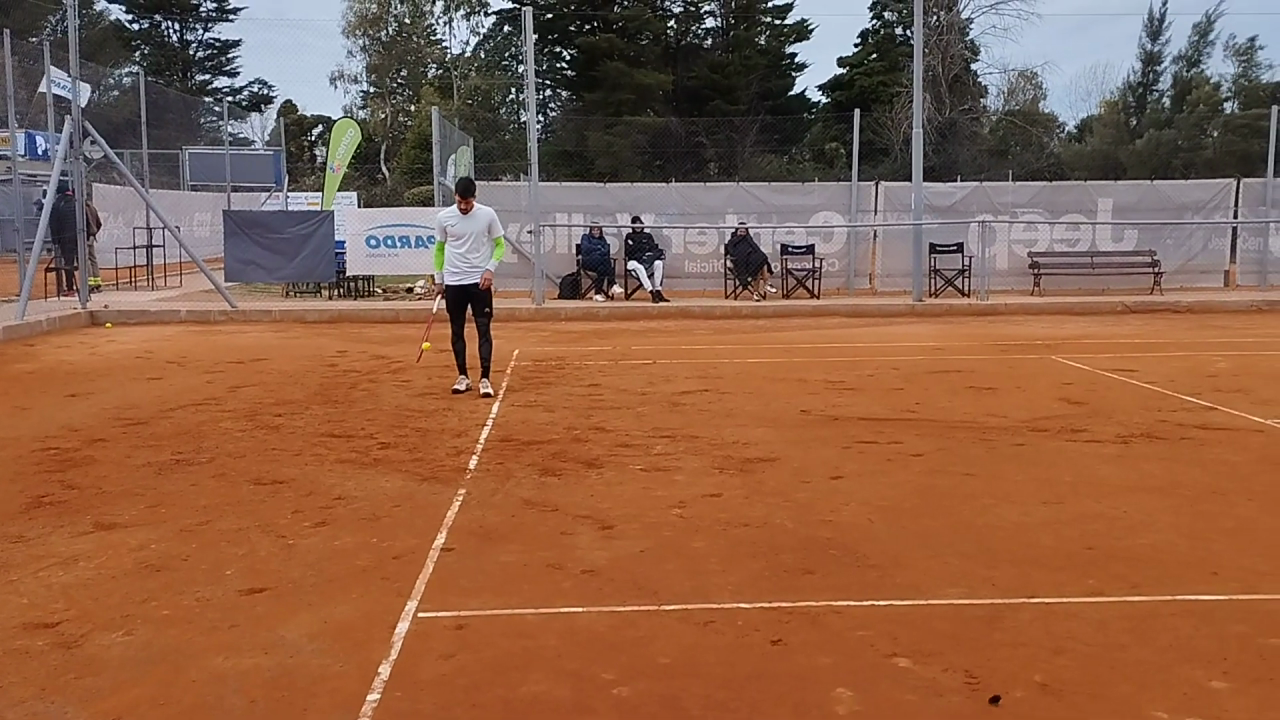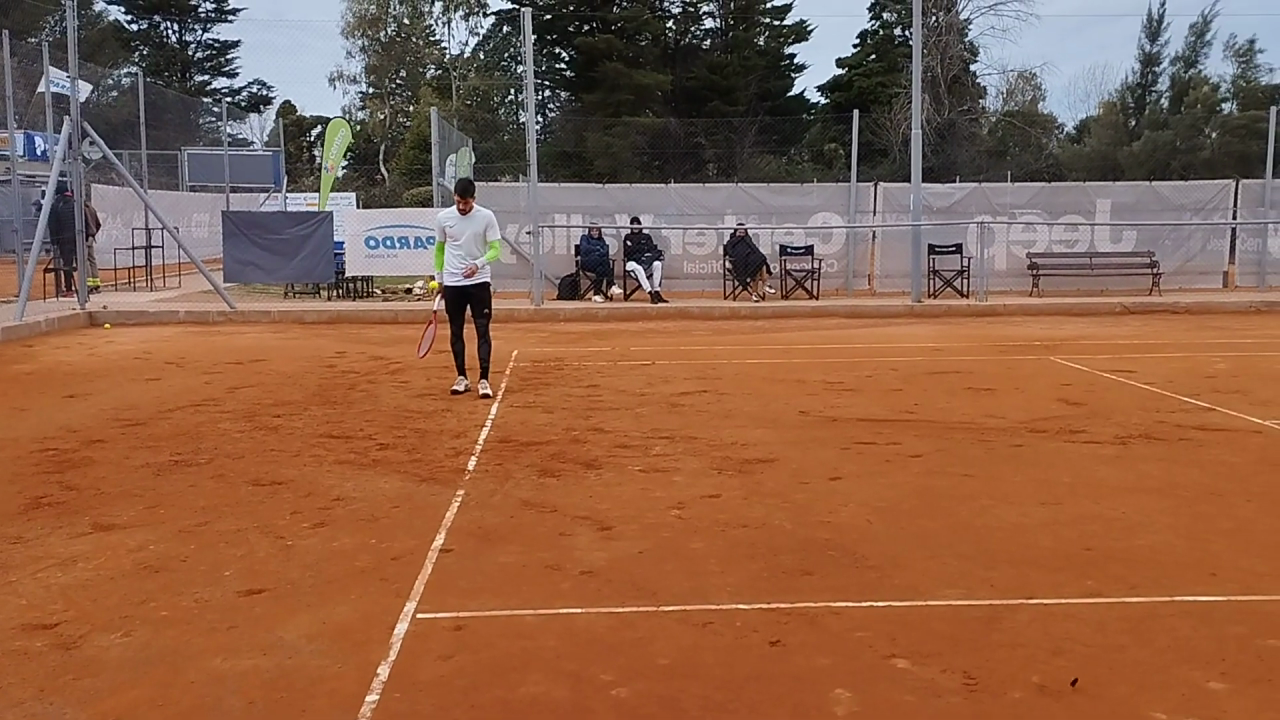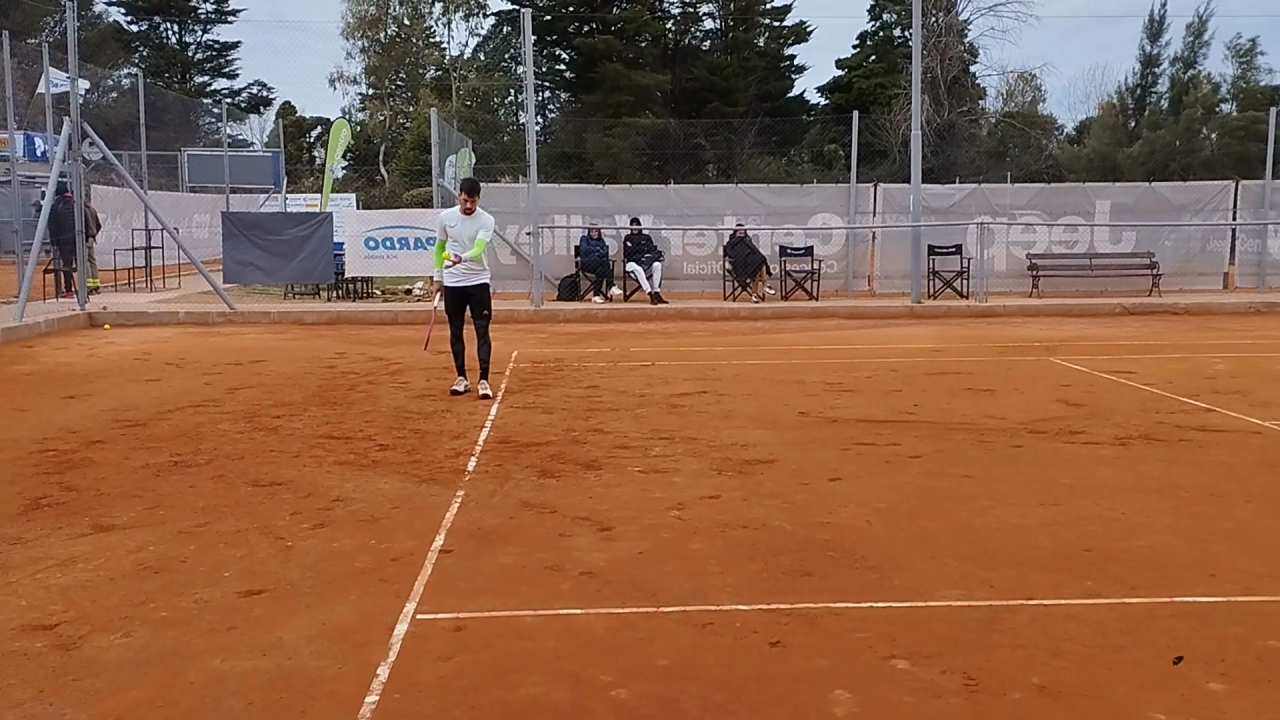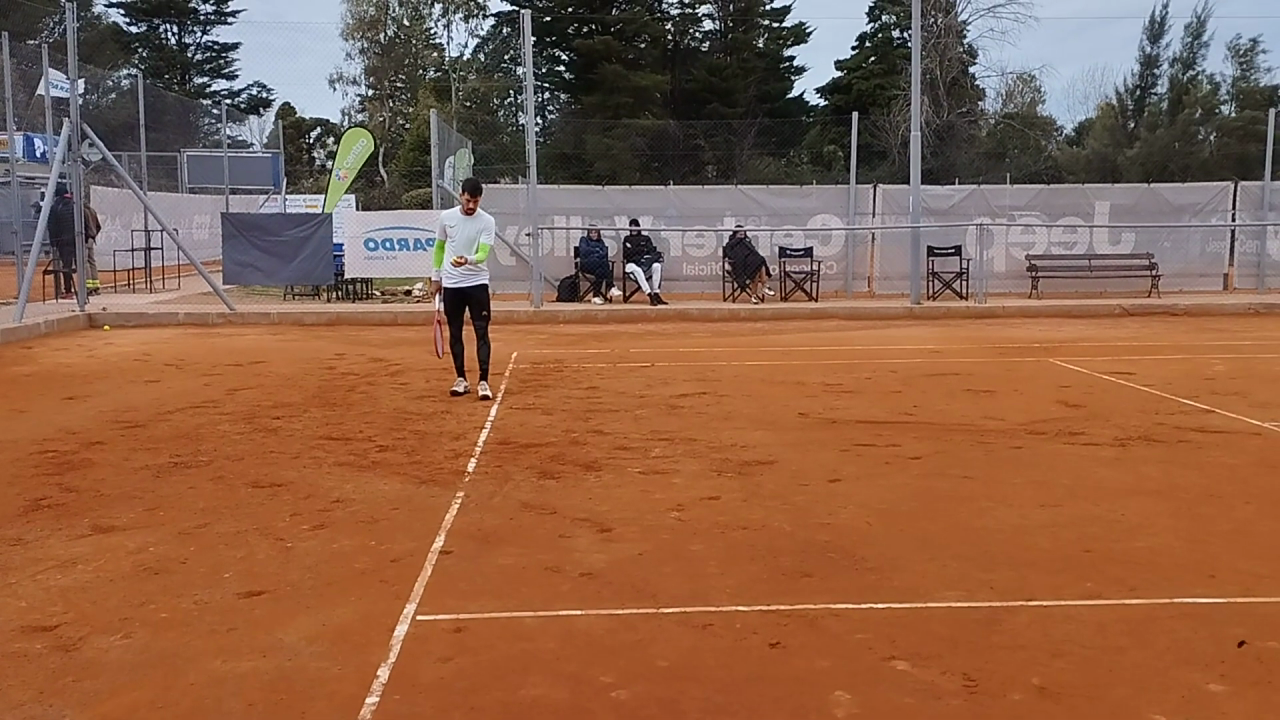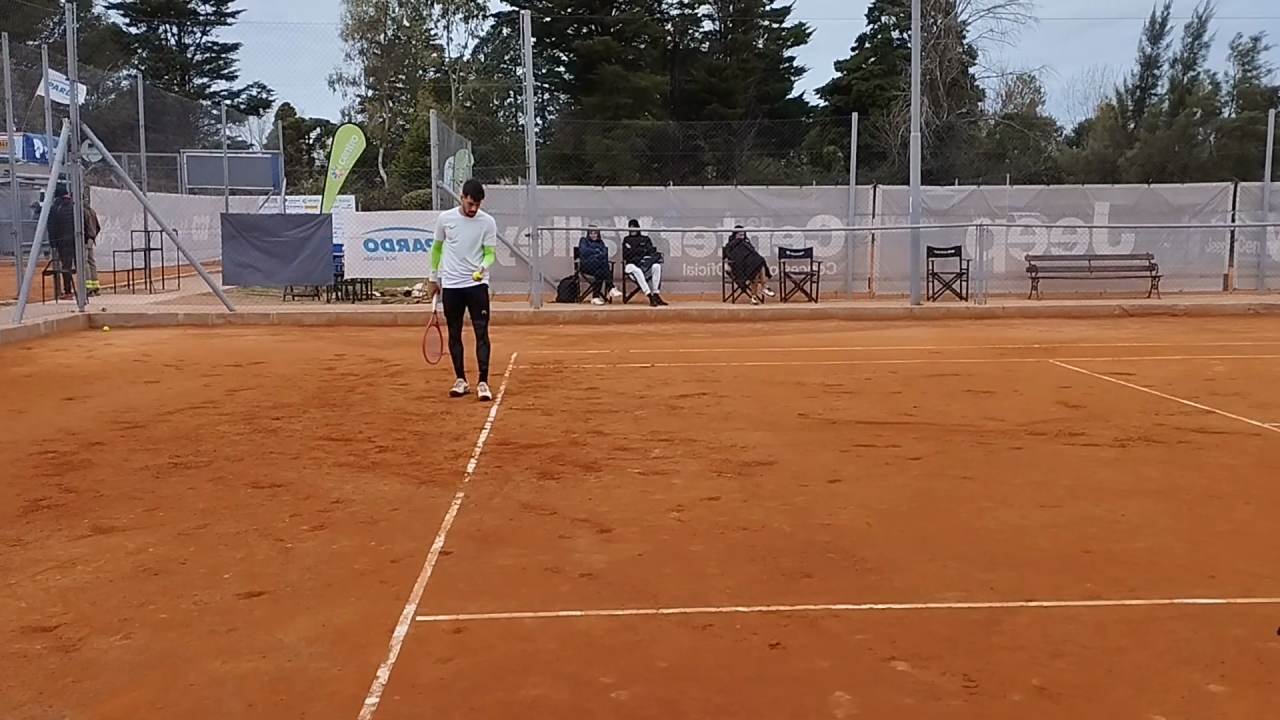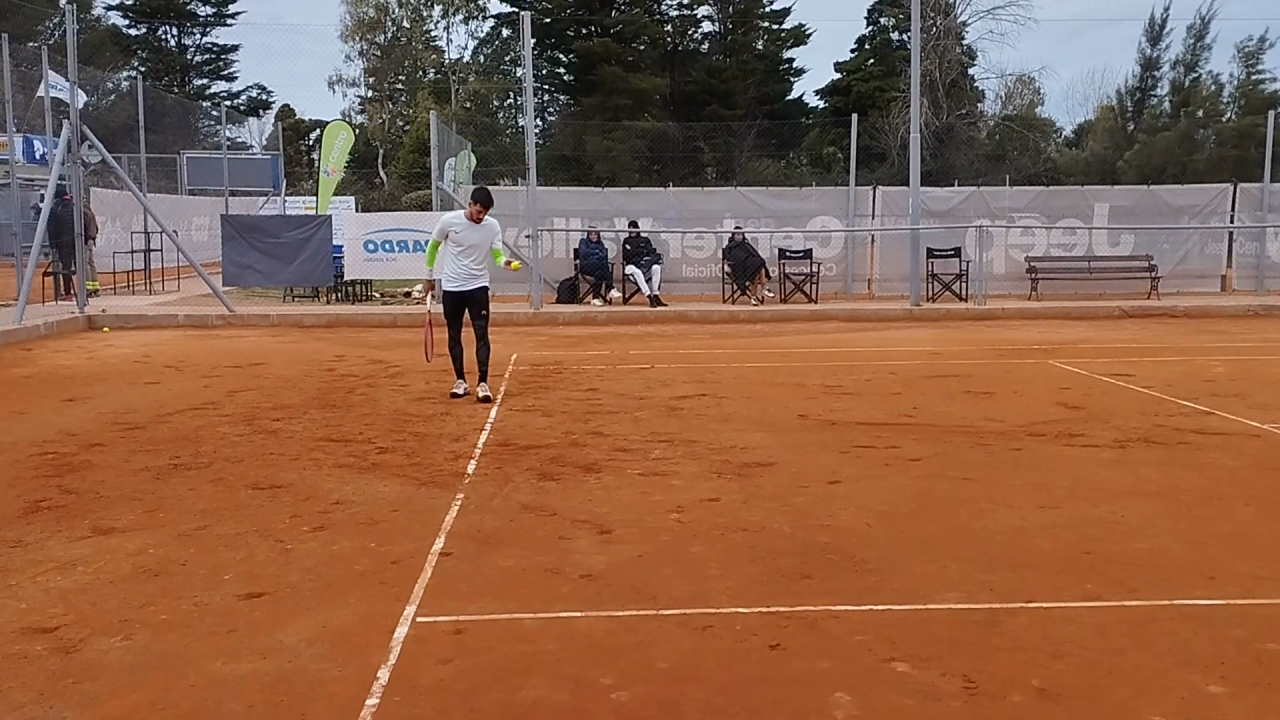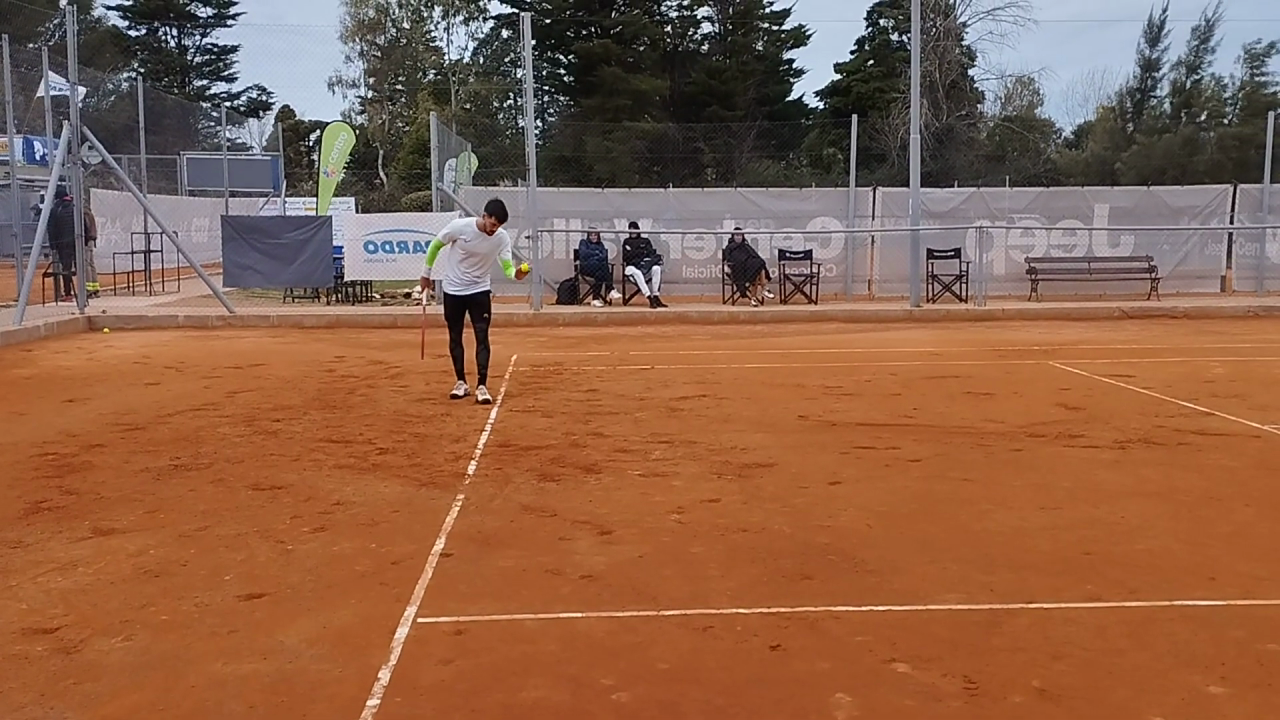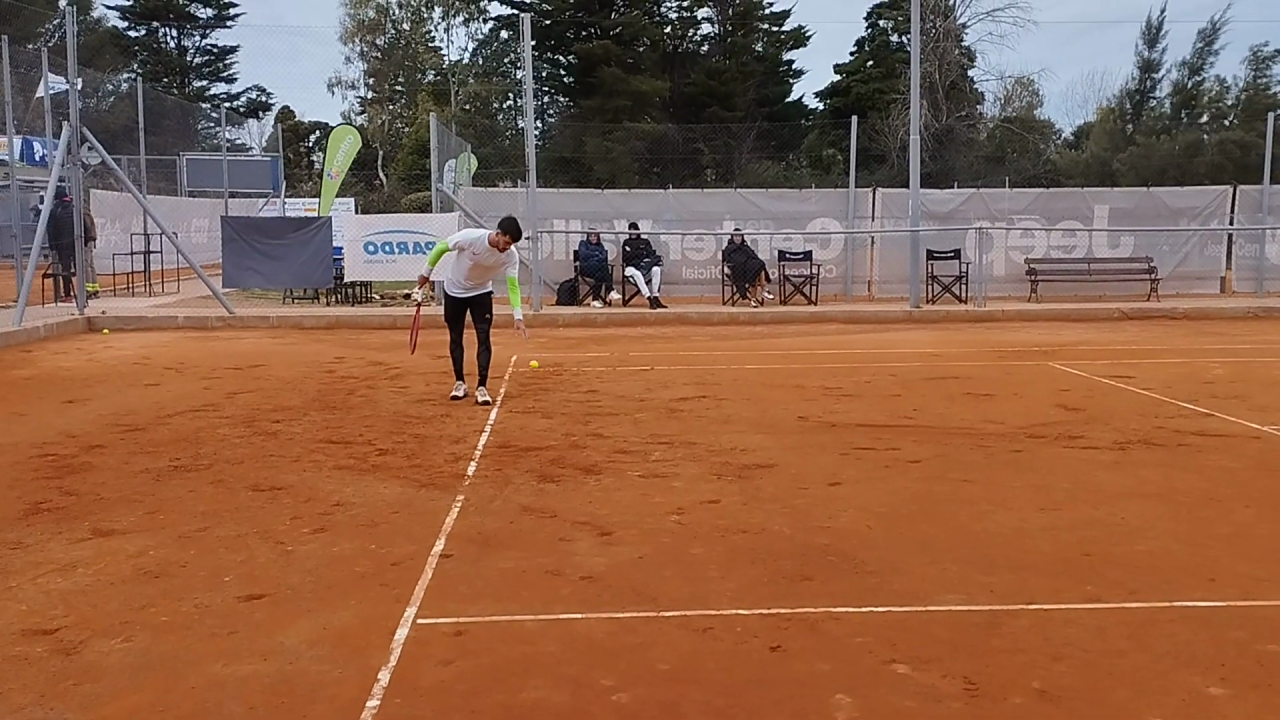
dt=0.2s
person 1, frame 1
left shoulder: (488, 214)
right shoulder: (443, 217)
left elbow: (500, 245)
right elbow: (439, 249)
left wrist: (490, 269)
right wrist: (438, 279)
left hip: (480, 281)
right hip: (453, 282)
left knee: (483, 329)
right knee: (457, 331)
left ankle: (485, 379)
right ankle: (463, 377)
person 1, frame 2
left shoulder: (487, 217)
right shoulder: (443, 218)
left elbow: (494, 250)
right elbow: (439, 248)
left wrist: (478, 265)
right wrist: (439, 278)
left hip: (479, 282)
right hip: (452, 283)
left knee: (482, 330)
right knee: (456, 331)
left ankle: (484, 379)
right ankle: (462, 377)
person 1, frame 3
left shoulder: (486, 220)
right shoulder: (446, 217)
left elbow: (479, 250)
right elbow: (440, 247)
left wrist: (461, 258)
right wrist: (438, 277)
left hip: (478, 283)
right hip: (452, 284)
left knee: (482, 331)
right knee: (456, 332)
left ankle: (483, 380)
right ankle: (461, 378)
person 1, frame 4
left shoulder: (487, 221)
right shoulder: (446, 217)
left elbow: (483, 253)
right elbow: (439, 247)
left wrist: (468, 261)
right wrist: (436, 276)
left hip: (477, 284)
right hip: (451, 284)
left knee: (481, 332)
right knee: (455, 333)
left ankle: (483, 381)
right ankle: (461, 379)
person 1, frame 5
left shoulder: (488, 222)
right shoulder: (445, 218)
left elbow: (489, 253)
right elbow: (437, 248)
left wrist: (483, 267)
right wrist: (433, 278)
left hip: (477, 284)
right hip: (451, 285)
left knee: (481, 332)
right knee: (454, 334)
left ankle: (483, 382)
right ankle: (460, 380)
person 1, frame 6
left shoulder: (492, 226)
right shoulder: (449, 220)
left elbow: (498, 254)
right elbow: (433, 247)
left wrist: (506, 263)
right wrist: (430, 276)
left hip: (478, 285)
right hip: (451, 287)
left knee: (481, 333)
right knee: (454, 335)
left ankle: (482, 383)
right ankle: (460, 381)
person 1, frame 7
left shoulder: (502, 238)
right shoulder: (460, 226)
left elbow: (507, 266)
right elbow: (436, 245)
left wrist: (516, 273)
right wrist: (427, 274)
left hip: (479, 290)
right hip: (452, 289)
left knee: (482, 336)
right knee: (455, 337)
left ankle: (482, 386)
right ankle: (461, 382)
person 1, frame 8
left shoulder: (511, 255)
right shoulder: (470, 236)
left elbow: (513, 286)
right elbow: (440, 247)
left wrist: (518, 316)
right wrist: (426, 274)
left hip: (481, 293)
right hip: (454, 290)
left knee: (483, 337)
right knee: (456, 337)
left ankle: (482, 387)
right ankle: (460, 382)
